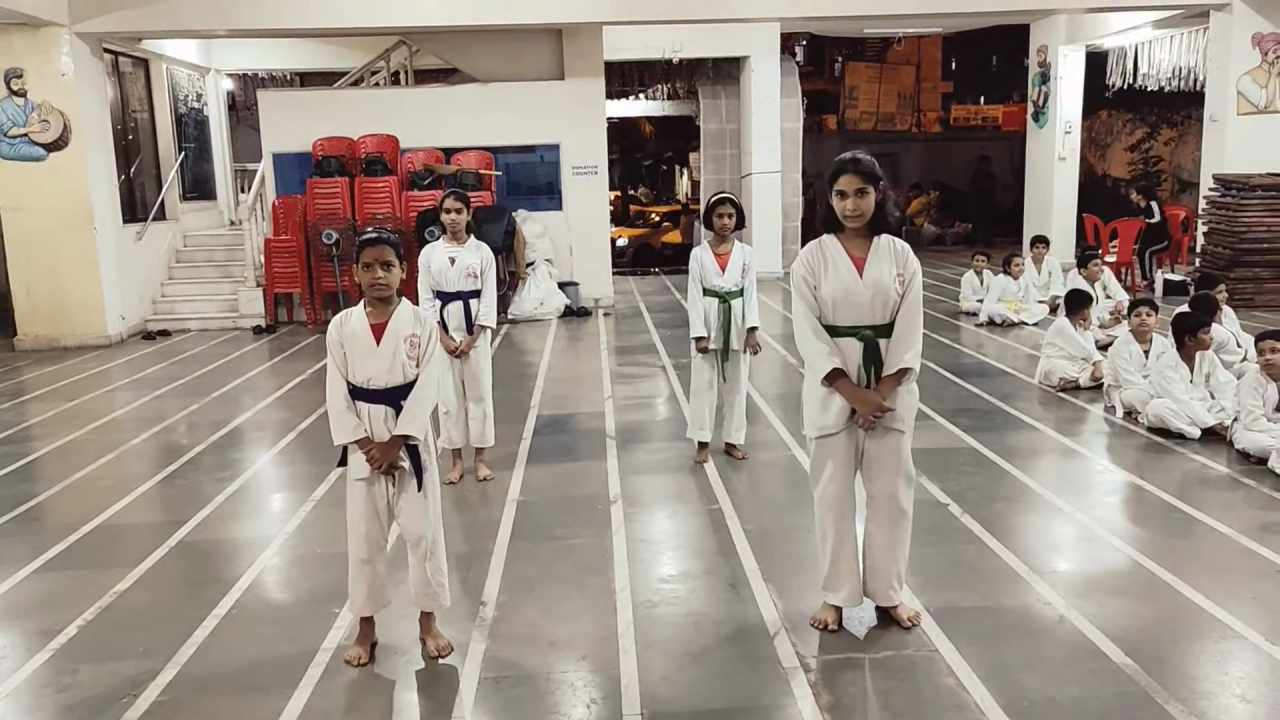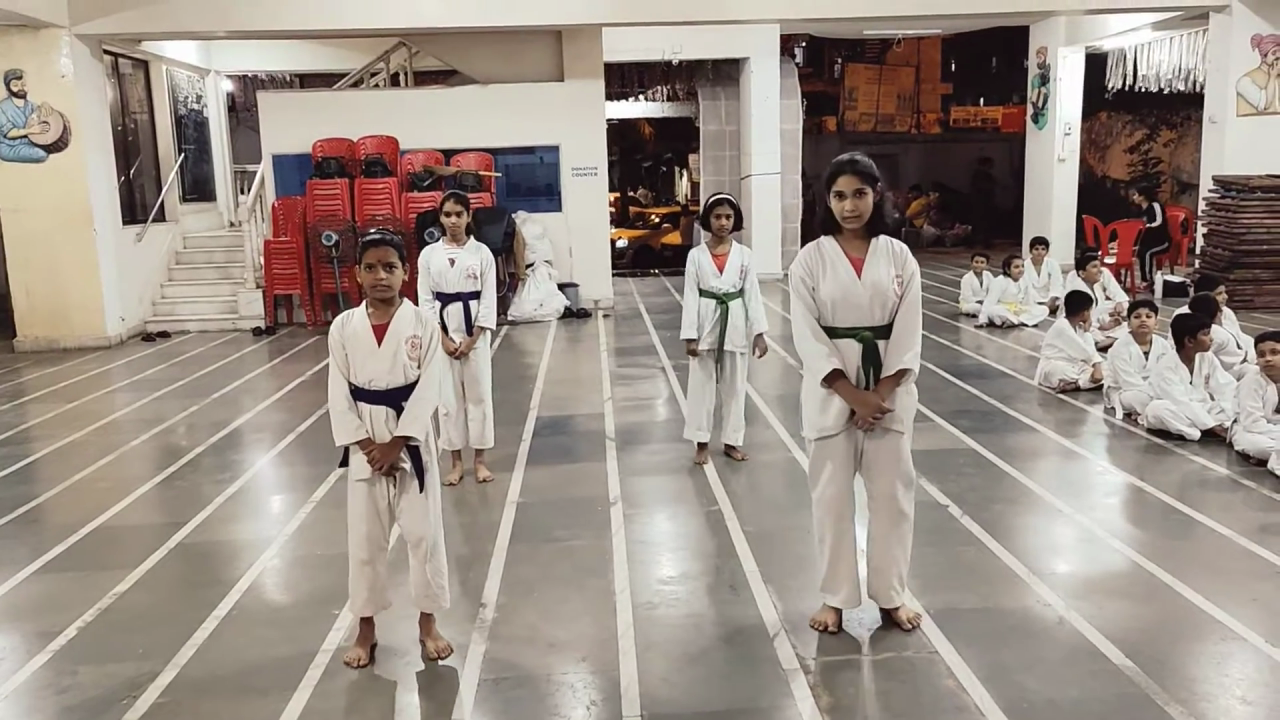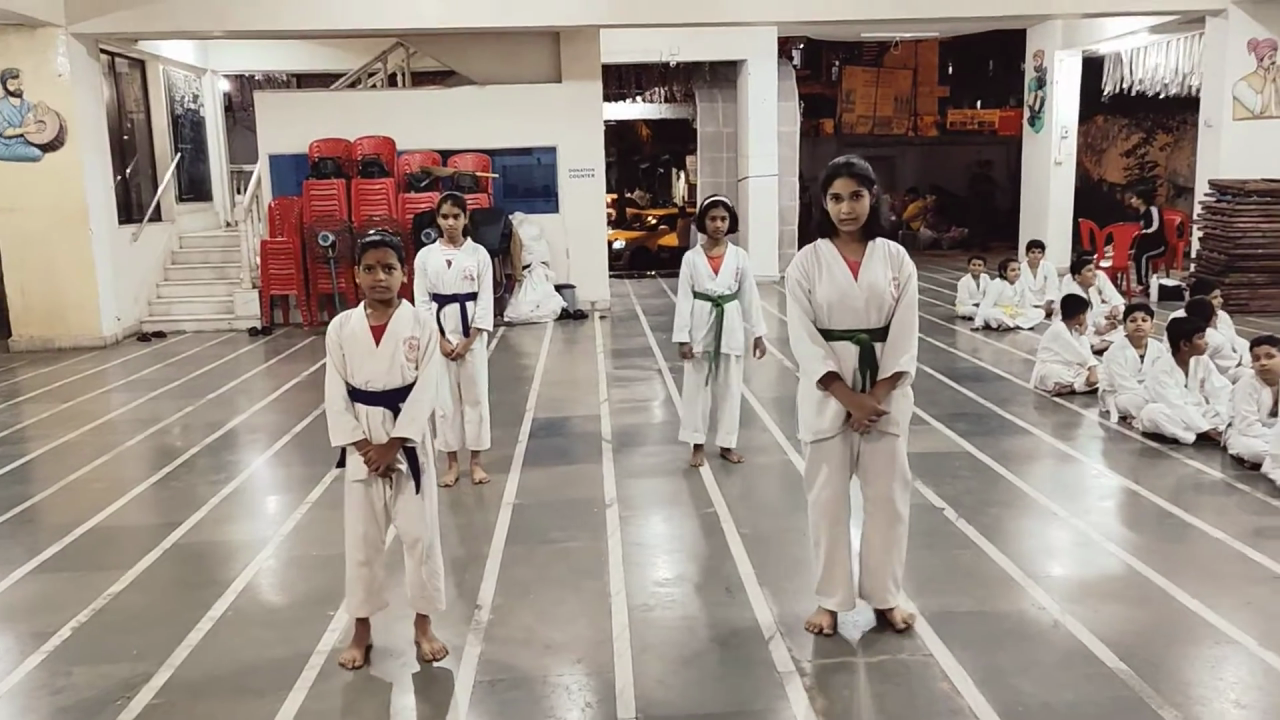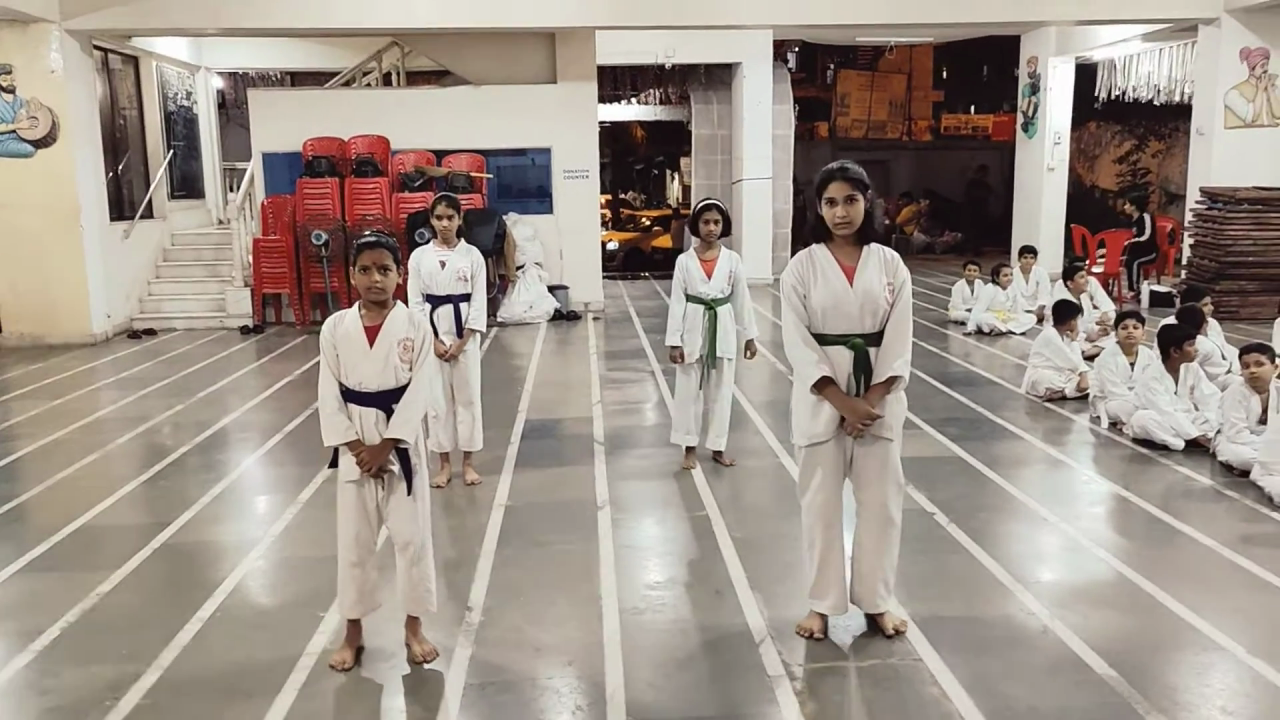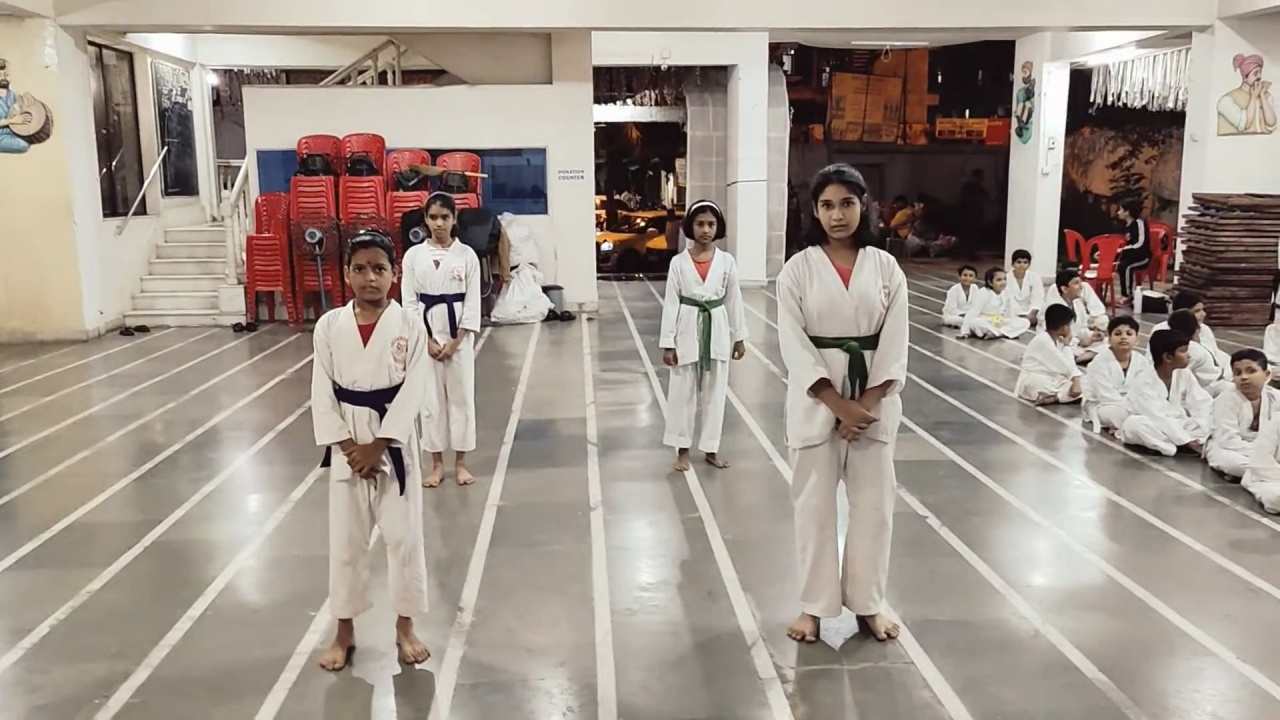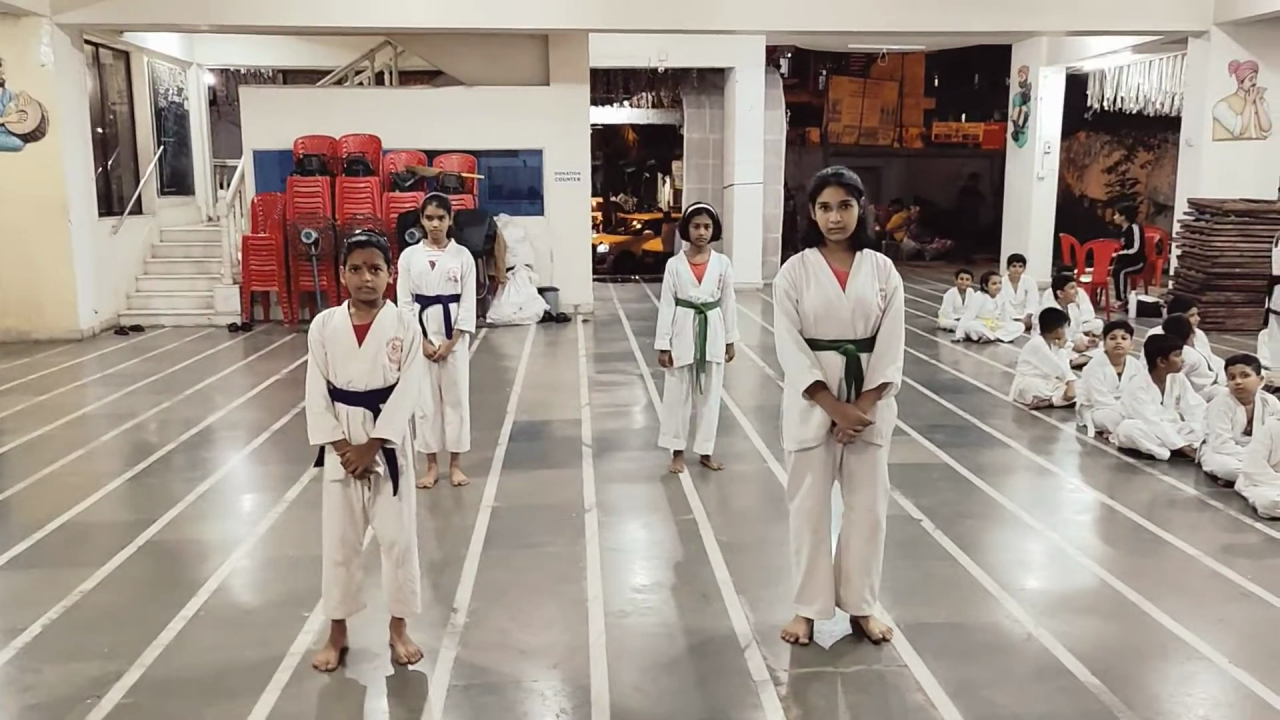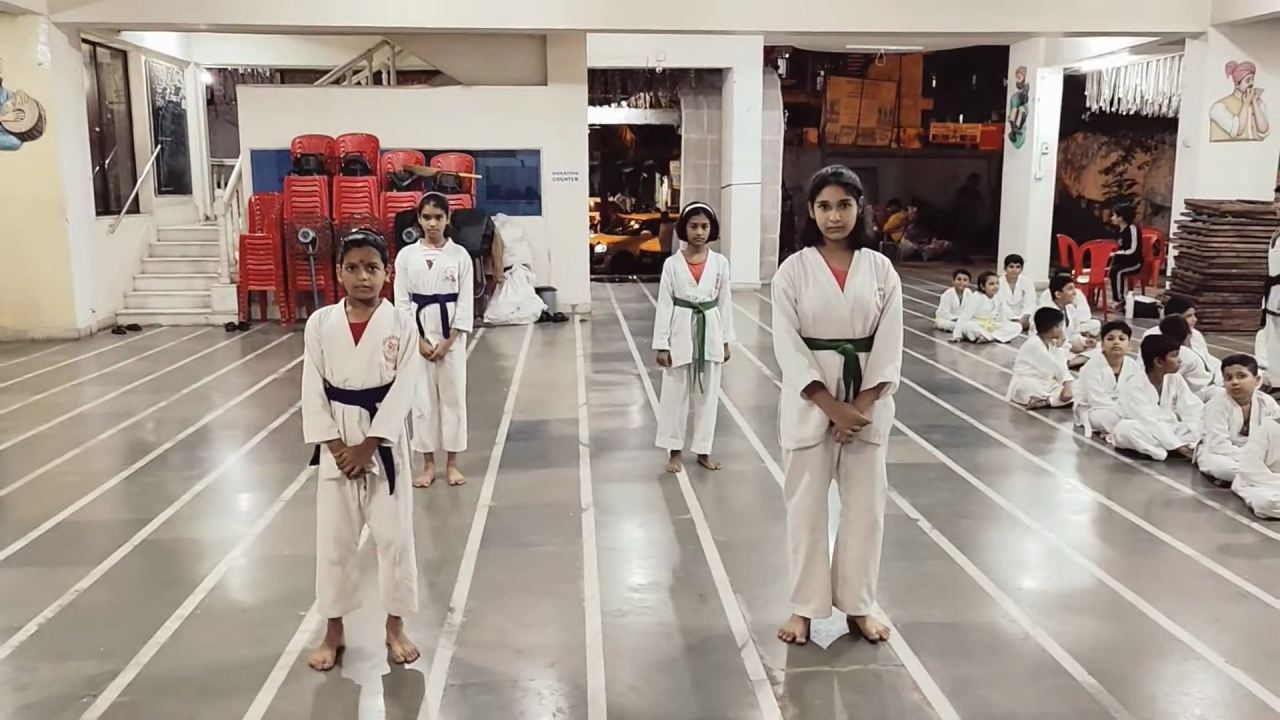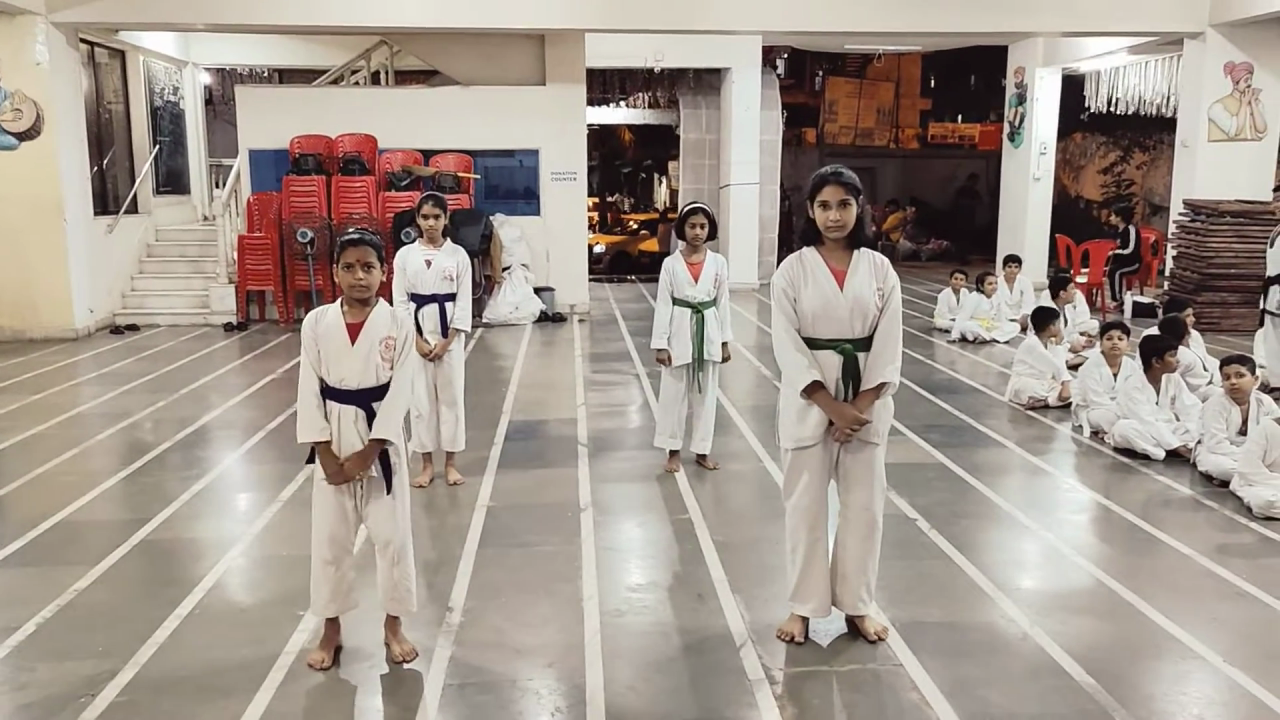
dt=0.1s
person 1, frame 1
left shoulder: (900, 255)
right shoulder: (812, 258)
left elbow: (910, 330)
right elbow: (809, 333)
left wrist: (882, 392)
right wrist: (854, 393)
left hip: (890, 388)
right hip: (832, 389)
left knee: (892, 491)
right knee: (832, 494)
left ankle: (888, 592)
right ankle: (836, 594)
person 1, frame 2
left shoulder: (898, 255)
right shoulder: (810, 259)
left elbow: (908, 330)
right elbow: (807, 335)
left wrist: (882, 393)
right wrist: (853, 395)
left hip: (889, 389)
right hip: (831, 390)
left knee: (893, 492)
right knee: (831, 495)
left ankle: (890, 594)
right ankle: (835, 595)
person 1, frame 3
left shoulder: (895, 258)
right shoulder: (807, 262)
left elbow: (905, 333)
right elbow: (804, 338)
left wrist: (878, 395)
right wrist: (849, 398)
left hip: (885, 391)
right hip: (827, 392)
left knee: (888, 494)
right knee: (827, 497)
left ankle: (885, 595)
right ankle: (830, 598)
person 1, frame 4
left shoulder: (889, 263)
right shoulder: (802, 266)
left elbow: (899, 337)
right elbow: (798, 342)
left wrist: (872, 400)
right wrist: (843, 402)
left hip: (879, 396)
right hip: (821, 397)
left knee: (881, 498)
right knee: (820, 501)
left ankle: (876, 600)
right ankle: (822, 602)
person 1, frame 5
left shoulder: (885, 267)
right shoulder: (798, 269)
left elbow: (894, 341)
right elbow: (794, 344)
left wrist: (867, 402)
right wrist: (838, 404)
left hip: (874, 398)
right hip: (816, 398)
left knee: (874, 502)
right knee: (814, 502)
left ankle: (867, 603)
right ankle: (814, 604)
person 1, frame 6
left shoulder: (882, 269)
right shoulder: (795, 270)
left elbow: (891, 344)
right elbow: (790, 346)
left wrist: (863, 405)
right wrist: (834, 407)
left hip: (869, 401)
right hip: (812, 401)
left knee: (868, 504)
right knee: (808, 504)
left ankle: (861, 605)
right ankle: (807, 607)
person 1, frame 7
left shoulder: (880, 269)
right shoulder: (794, 269)
left elbow: (888, 343)
right elbow: (788, 345)
left wrist: (861, 404)
right wrist: (832, 406)
left hip: (867, 400)
right hip: (810, 400)
left knee: (865, 504)
right knee: (806, 504)
left ankle: (858, 605)
right ankle: (804, 606)
person 1, frame 8
left shoulder: (879, 268)
right shoulder: (793, 269)
left elbow: (888, 343)
right elbow: (787, 344)
left wrist: (862, 404)
right wrist: (831, 406)
left hip: (865, 400)
right hip: (809, 399)
left knee: (864, 503)
right knee: (805, 504)
left ankle: (856, 605)
right ankle: (803, 606)
person 2, frame 1
left shoulder: (421, 322)
right shoulder: (341, 326)
left elbow: (426, 389)
right elbow: (337, 392)
left wrist: (394, 442)
right wrist: (365, 444)
left hip: (411, 440)
right hip: (362, 443)
left knee: (423, 532)
right knee: (364, 538)
left ankle: (428, 621)
right ankle: (366, 627)
person 2, frame 2
left shoulder: (422, 323)
right shoulder: (343, 327)
left elbow: (428, 390)
right elbow: (339, 394)
left wrist: (396, 443)
right wrist: (366, 445)
left hip: (412, 441)
right hip: (364, 443)
left knee: (424, 533)
right knee: (364, 539)
left ankle: (427, 622)
right ankle: (366, 628)
person 2, frame 3
left shoulder: (421, 324)
right shoulder: (341, 327)
left elbow: (425, 391)
right elbow: (336, 394)
left wrist: (393, 444)
right wrist: (363, 446)
left hip: (408, 441)
right hip: (361, 444)
left knee: (420, 534)
right knee: (361, 539)
left ankle: (423, 624)
right ankle: (361, 629)
person 2, frame 4
left shoulder: (415, 326)
right shoulder: (335, 327)
left elbow: (418, 393)
right elbow: (329, 395)
left wrist: (386, 446)
right wrist: (356, 447)
left hip: (401, 443)
right hip: (354, 444)
left knee: (412, 536)
right knee: (354, 540)
left ankle: (413, 626)
right ankle: (353, 631)
person 2, frame 5
left shoulder: (409, 325)
right shoulder: (329, 326)
left elbow: (411, 392)
right elbow: (322, 393)
left wrist: (377, 446)
right wrist: (348, 446)
left hip: (394, 442)
right hip: (346, 443)
left knee: (404, 536)
right knee: (346, 540)
left ankle: (405, 626)
right ankle: (344, 630)
person 2, frame 6
left shoulder: (404, 326)
right shoulder: (324, 325)
left elbow: (406, 392)
right elbow: (316, 393)
left wrist: (372, 446)
right wrist: (342, 447)
left hip: (388, 443)
right hip: (341, 443)
left knee: (398, 537)
right knee: (339, 540)
left ankle: (398, 627)
right ankle: (337, 631)
person 2, frame 7
left shoulder: (400, 324)
right shoulder: (320, 323)
left elbow: (401, 392)
right elbow: (313, 390)
left wrist: (368, 446)
right wrist: (334, 446)
left hip: (384, 441)
right hip: (336, 439)
left knee: (395, 536)
right knee: (334, 538)
left ankle: (394, 626)
right ankle: (333, 630)
person 2, frame 8
left shoulder: (398, 324)
right shoulder: (316, 322)
left elbow: (399, 392)
right elbow: (308, 391)
left wrist: (369, 451)
right wrist: (323, 451)
left hip: (381, 440)
right hip: (333, 441)
left knee: (393, 536)
right knee: (329, 538)
left ankle: (393, 625)
right ankle: (330, 629)
person 3, frame 1
left shoulder: (481, 251)
right shoulder: (429, 253)
left elbow: (488, 298)
right elbow: (426, 299)
left wrist: (471, 339)
right wrist: (444, 339)
left hip: (475, 332)
right hip: (442, 334)
left knee: (479, 393)
right knee: (449, 396)
left ankle: (480, 459)
right ankle: (456, 461)
person 3, frame 2
left shoulder: (481, 252)
right shoulder: (429, 255)
left elbow: (488, 300)
right elbow: (426, 301)
left wrist: (471, 340)
right wrist: (444, 340)
left hip: (475, 333)
right hip: (442, 335)
left knee: (479, 394)
right knee: (449, 397)
left ankle: (479, 460)
right ankle: (456, 462)
person 3, frame 3
left shoulder: (478, 254)
right shoulder: (426, 256)
left elbow: (485, 301)
right elbow: (422, 302)
left wrist: (468, 341)
right wrist: (441, 341)
left hip: (472, 335)
right hip: (438, 336)
left knee: (475, 396)
right knee: (446, 398)
left ankle: (476, 461)
right ankle: (452, 463)
person 3, frame 4
left shoulder: (472, 255)
right shoulder: (419, 256)
left elbow: (479, 302)
right elbow: (415, 302)
left wrist: (461, 342)
right wrist: (434, 342)
left hip: (464, 336)
right hip: (432, 337)
left knee: (468, 397)
right knee: (437, 398)
left ankle: (468, 462)
right ankle: (444, 464)
person 3, frame 5
left shoulder: (466, 255)
right shoulder: (414, 256)
left elbow: (472, 302)
right elbow: (409, 302)
left wrist: (455, 342)
right wrist: (428, 342)
left hip: (458, 336)
right hip: (425, 337)
left knee: (461, 396)
right knee: (431, 398)
left ankle: (460, 462)
right ankle: (437, 463)
person 3, frame 6
left shoulder: (462, 256)
right shoulder: (409, 256)
left elbow: (468, 303)
right elbow: (404, 302)
left wrist: (450, 343)
right wrist: (423, 343)
left hip: (453, 336)
right hip: (420, 338)
left knee: (456, 397)
right knee: (425, 399)
left ankle: (455, 463)
right ankle: (431, 464)
person 3, frame 7
left shoulder: (460, 255)
right shoulder: (407, 255)
left elbow: (465, 302)
right elbow: (402, 302)
left wrist: (447, 342)
right wrist: (420, 342)
left hip: (451, 336)
right hip: (417, 337)
left knee: (453, 397)
right knee: (423, 399)
left ankle: (452, 462)
right ankle: (428, 463)
person 3, frame 8
left shoulder: (458, 255)
right shoulder: (405, 255)
left elbow: (464, 301)
right elbow: (400, 302)
left wrist: (446, 342)
right wrist: (418, 341)
left hip: (449, 335)
right hip: (416, 336)
left knee: (451, 397)
right knee: (421, 398)
left ankle: (450, 462)
right ankle: (427, 463)
person 4, frame 1
left shoulder: (745, 252)
right shoulder: (699, 254)
left elbow: (750, 292)
right elbow: (695, 295)
left wrist: (751, 329)
right wrist: (699, 334)
left hip: (738, 326)
right hip: (708, 325)
left knee: (736, 385)
right knee: (704, 385)
left ankle: (732, 439)
right ankle: (702, 442)
person 4, frame 2
left shoulder: (744, 254)
right shoulder: (696, 255)
left elbow: (752, 294)
right elbow: (690, 296)
left wrist: (759, 332)
right wrist: (690, 336)
left hip: (736, 327)
right hip: (705, 327)
left knee: (735, 386)
right knee: (701, 385)
left ankle: (731, 441)
right ankle: (702, 443)
person 4, frame 3
left shoulder: (739, 256)
right shoulder: (691, 257)
left elbow: (749, 296)
right elbow: (684, 298)
left wrist: (757, 333)
right wrist: (682, 337)
left hip: (731, 329)
right hip: (701, 329)
left knee: (729, 389)
right knee: (696, 388)
left ankle: (726, 444)
right ankle: (697, 445)
person 4, frame 4
left shoulder: (732, 259)
right shoulder: (684, 260)
left elbow: (741, 299)
right elbow: (677, 302)
left wrist: (749, 335)
right wrist: (674, 341)
left hip: (723, 332)
right hip: (693, 331)
left knee: (721, 392)
right knee: (689, 391)
left ankle: (717, 447)
right ankle: (689, 448)
person 4, frame 5
left shoulder: (727, 261)
right shoulder: (679, 262)
left elbow: (734, 301)
right elbow: (671, 303)
left wrist: (739, 337)
right wrist: (668, 343)
left hip: (717, 332)
right hip: (687, 332)
left knee: (714, 393)
right knee: (682, 393)
left ankle: (711, 449)
right ankle: (683, 449)
person 4, frame 6
left shoulder: (723, 263)
right shoulder: (675, 264)
left elbow: (727, 303)
right elbow: (667, 305)
left wrist: (730, 339)
right wrist: (663, 345)
left hip: (712, 334)
right hip: (683, 334)
left knee: (710, 395)
right knee: (677, 395)
left ankle: (705, 451)
right ankle: (677, 451)
person 4, frame 7
left shoulder: (720, 263)
right shoulder: (672, 264)
left elbow: (724, 303)
right elbow: (664, 305)
left wrist: (726, 341)
right wrist: (661, 344)
left hip: (709, 334)
right hip: (681, 334)
left knee: (707, 395)
right knee: (675, 394)
left ankle: (703, 451)
right ankle: (675, 450)
person 4, frame 8
left shoulder: (718, 262)
right shoulder: (671, 263)
left elbow: (722, 303)
right elbow: (663, 304)
left wrist: (725, 341)
right wrist: (660, 344)
left hip: (708, 333)
right hip: (680, 333)
left knee: (706, 395)
right knee: (673, 394)
left ankle: (702, 450)
right ankle: (673, 450)
